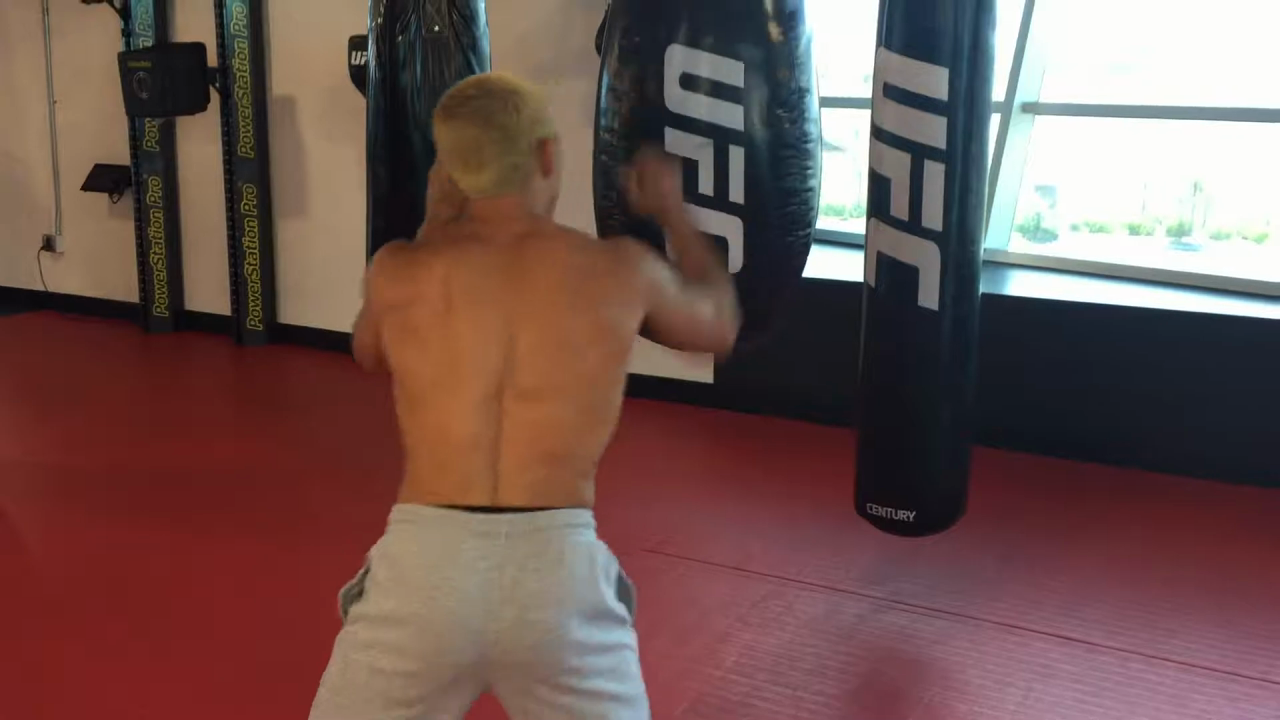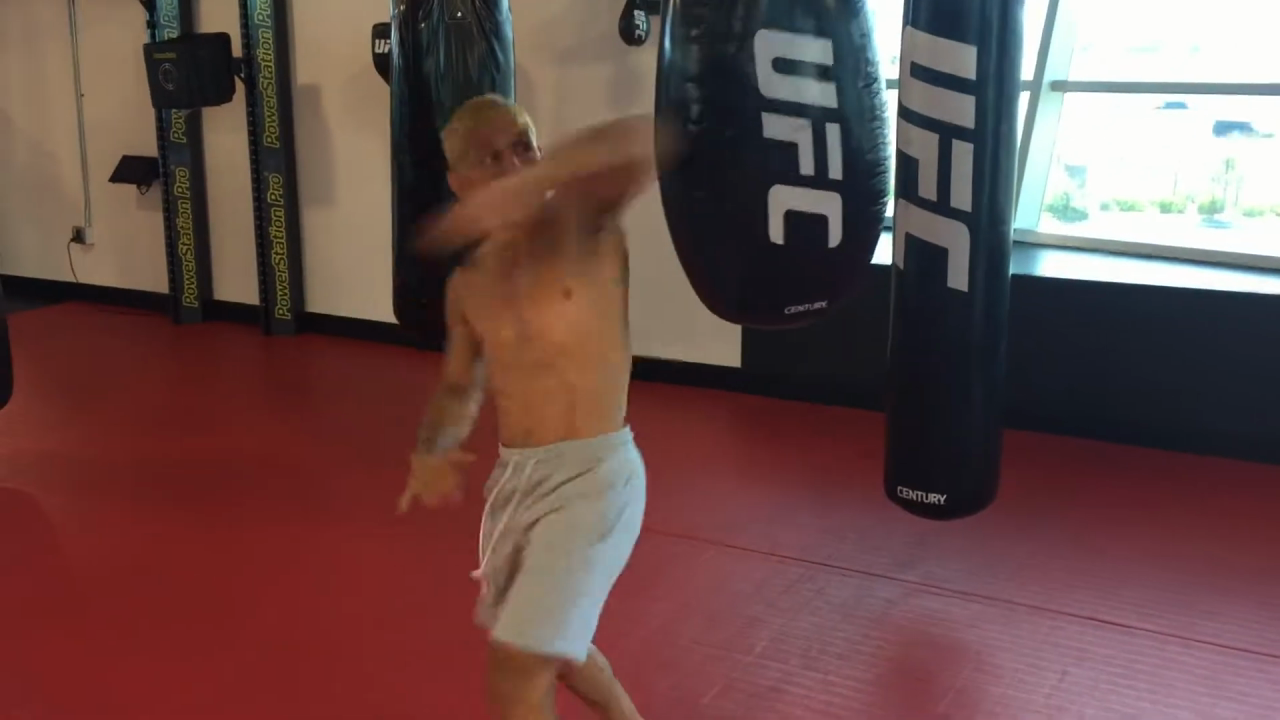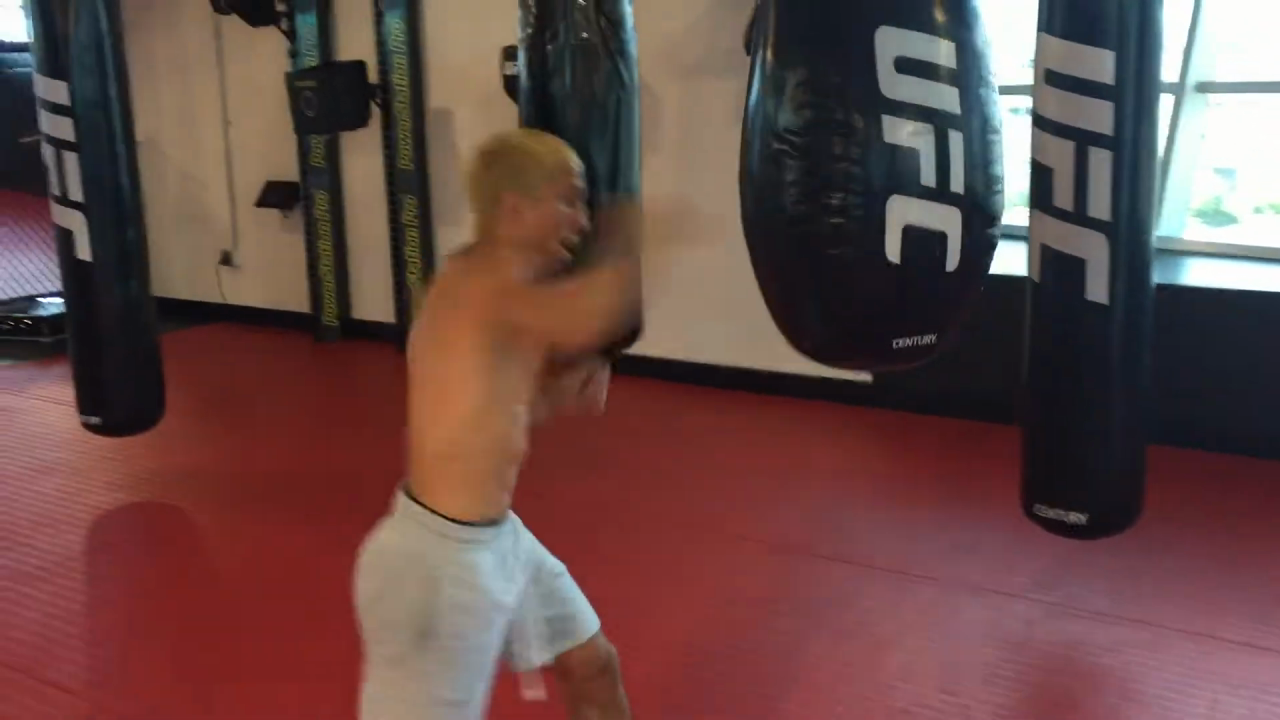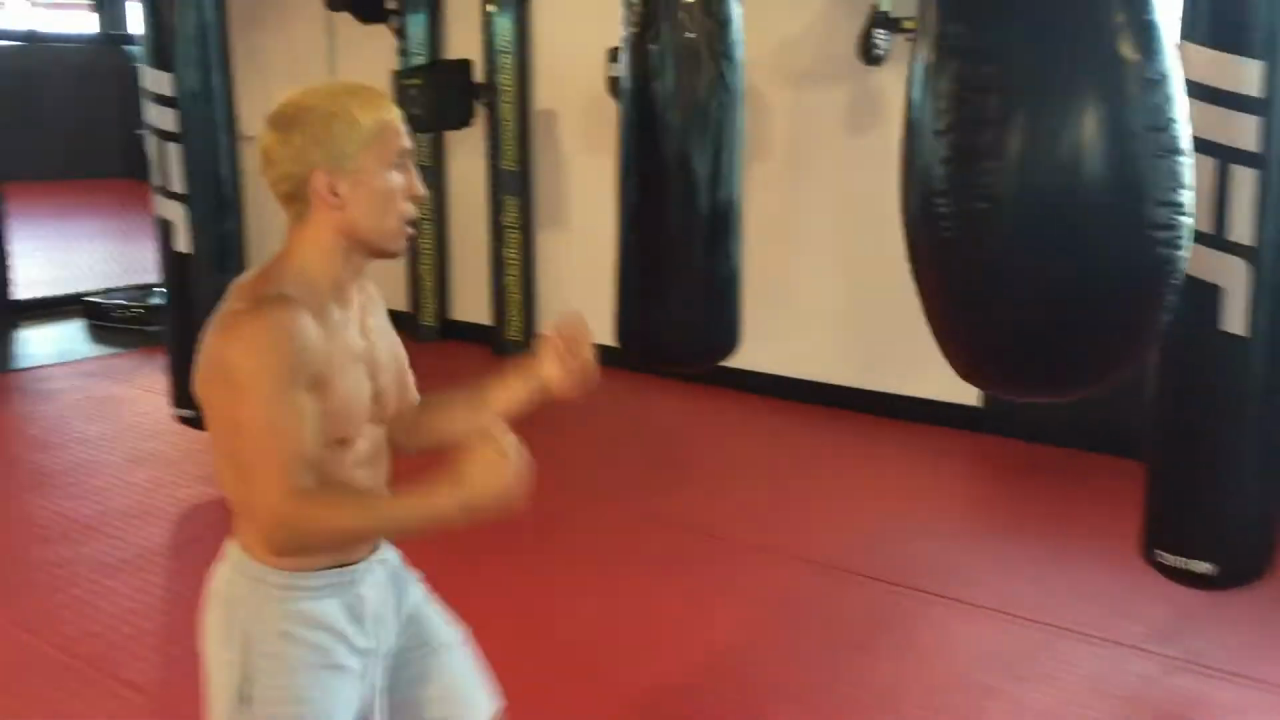
dt=1s
person 1, frame 1
left shoulder: (395, 274)
right shoulder: (618, 273)
right elbow: (717, 327)
left wrist: (433, 223)
right wrist: (673, 210)
left hip: (425, 566)
right hip: (557, 570)
person 1, frame 2
left shoulder: (588, 213)
right shoulder: (468, 280)
left elbow: (636, 138)
right elbow: (457, 396)
left wrist: (521, 192)
right wrist: (432, 452)
left hip: (593, 478)
right hip: (514, 480)
right knee: (549, 642)
person 1, frame 3
left shoulder: (496, 290)
right shoulder: (484, 272)
right elbow: (568, 326)
left wrist: (562, 394)
right wrist: (620, 244)
left hip: (492, 543)
right hip: (435, 560)
left knee: (596, 665)
person 1, frame 4
left shoulder: (358, 293)
right shoulder: (258, 333)
left elbow: (406, 424)
right elbow: (286, 522)
left wrist: (532, 378)
right wrist: (456, 492)
left hip: (375, 578)
right hip: (285, 608)
